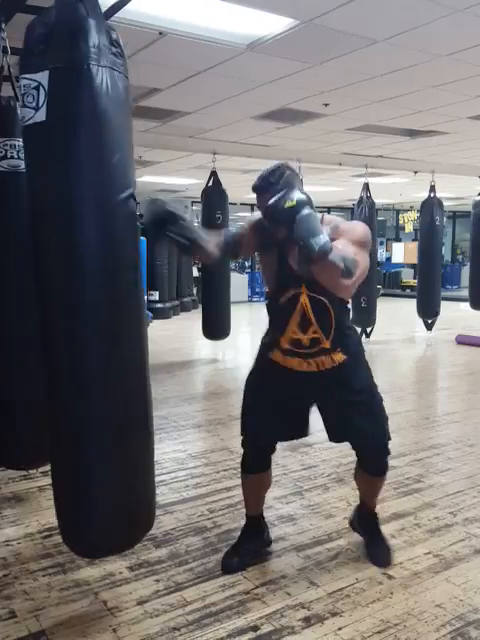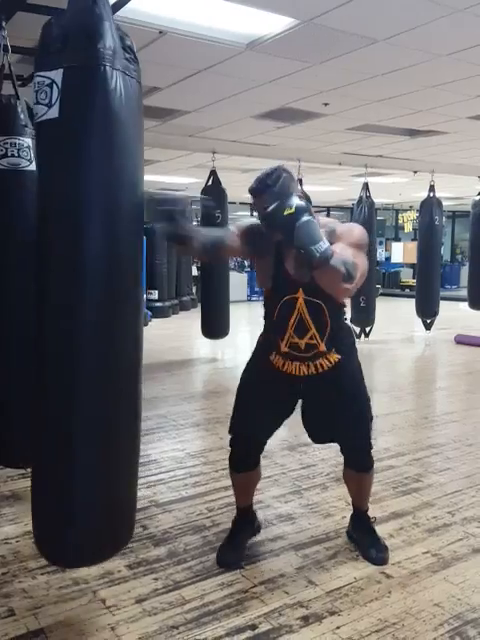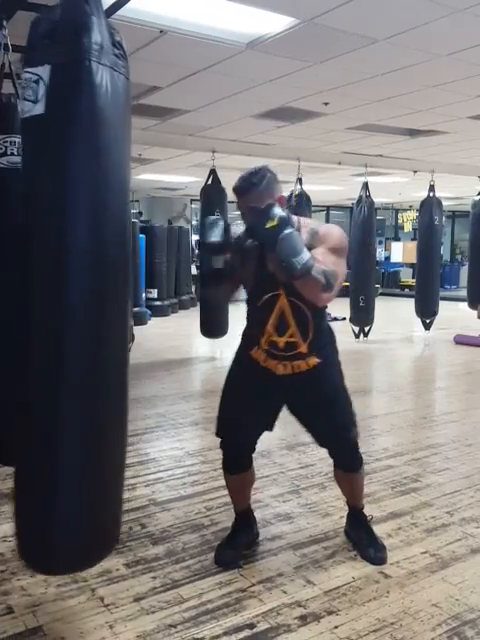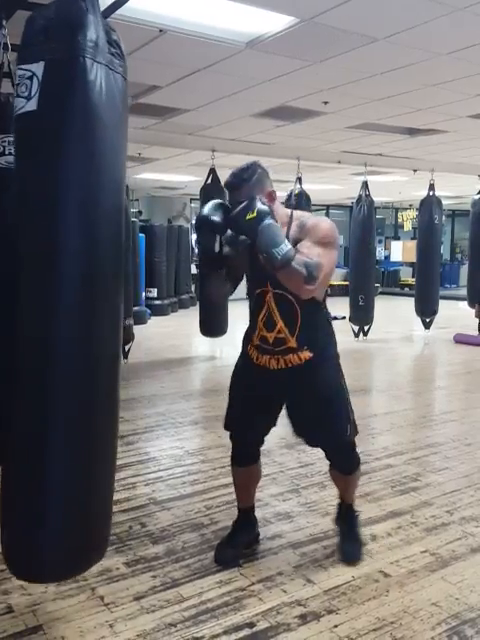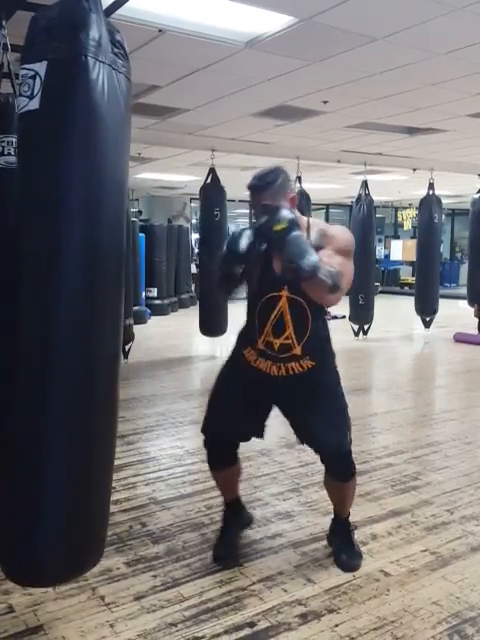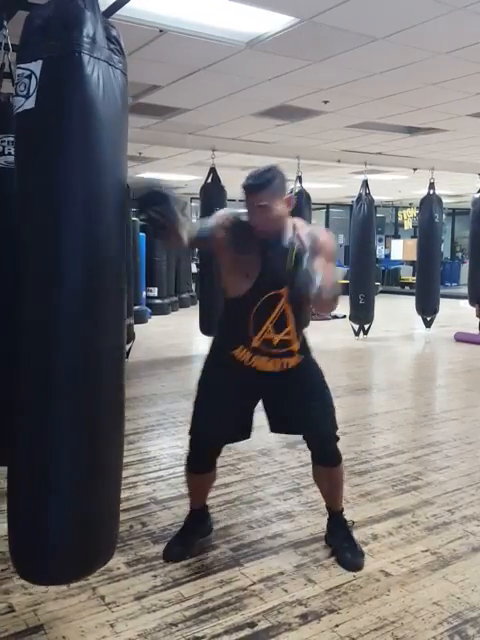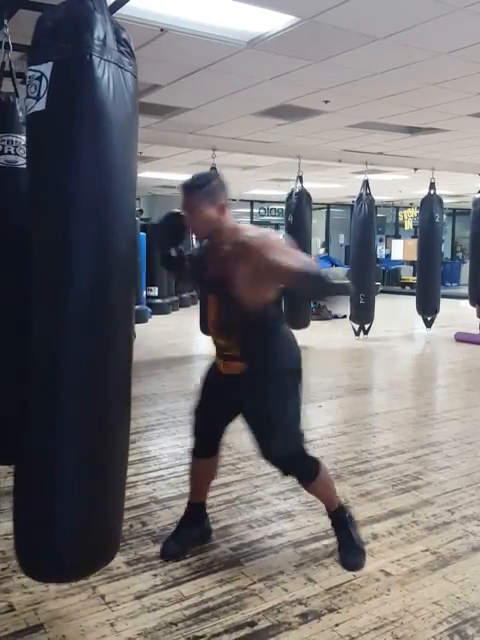
dt=0.2s
person 1, frame 1
left shoulder: (349, 231)
right shoulder: (265, 231)
left elbow: (341, 282)
right elbow: (217, 247)
left wrist: (304, 225)
left hip: (338, 359)
right hip: (279, 359)
left knee: (373, 448)
right knee: (255, 448)
left ankle: (367, 519)
right ankle: (254, 531)
person 1, frame 2
left shoulder: (346, 233)
right shoulder: (260, 236)
left elbow: (344, 284)
right elbow: (210, 245)
left wrist: (305, 227)
right wrist: (180, 229)
left hip: (332, 361)
right hip: (274, 359)
left knee: (358, 448)
right knee: (244, 445)
left ankle: (361, 523)
right ankle: (244, 522)
person 1, frame 3
left shoulder: (325, 235)
right shoulder: (247, 241)
left elbow: (321, 292)
right elbow: (217, 295)
left wrist: (284, 237)
left hip: (311, 360)
right hip: (257, 361)
left knee: (344, 448)
right knee: (235, 445)
left ankle: (357, 521)
right ankle: (243, 526)
person 1, frame 4
left shoulder: (316, 229)
right shoulder: (242, 233)
left elbow: (306, 284)
left wrist: (266, 230)
left hip: (311, 357)
right hip: (257, 354)
left knee: (340, 445)
right knee: (244, 443)
left ankle: (347, 516)
right ankle: (245, 524)
person 1, frame 5
left shoulder: (333, 237)
right shoulder: (254, 238)
left elbow: (329, 294)
right elbow: (222, 286)
left wrist: (290, 237)
right wrist: (231, 260)
left hip: (309, 365)
right hip: (251, 359)
left knee: (337, 453)
right knee: (218, 440)
left ankle: (341, 528)
right ankle: (234, 514)
person 1, frame 6
left shoulder: (316, 240)
right shoulder: (231, 230)
left elbow: (326, 303)
left hip: (292, 359)
right hip: (233, 359)
left knee: (325, 442)
right knee: (204, 445)
left ankle: (337, 525)
right ankle: (197, 520)
person 1, frame 7
left shoulder: (252, 243)
right shoulder: (213, 245)
left elbow: (303, 270)
left wrist: (313, 281)
right wrist: (181, 261)
left hip: (268, 363)
right hip: (230, 361)
left knee: (287, 455)
right knee: (205, 436)
left ankle: (343, 521)
right ankle: (195, 521)
